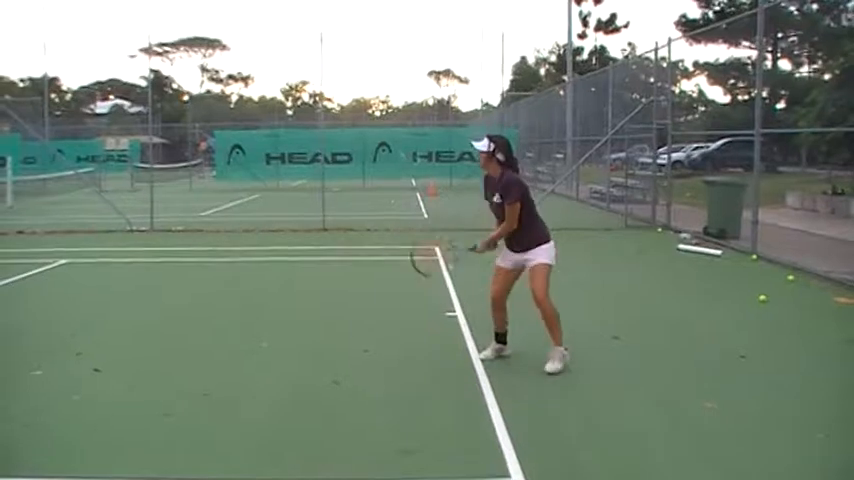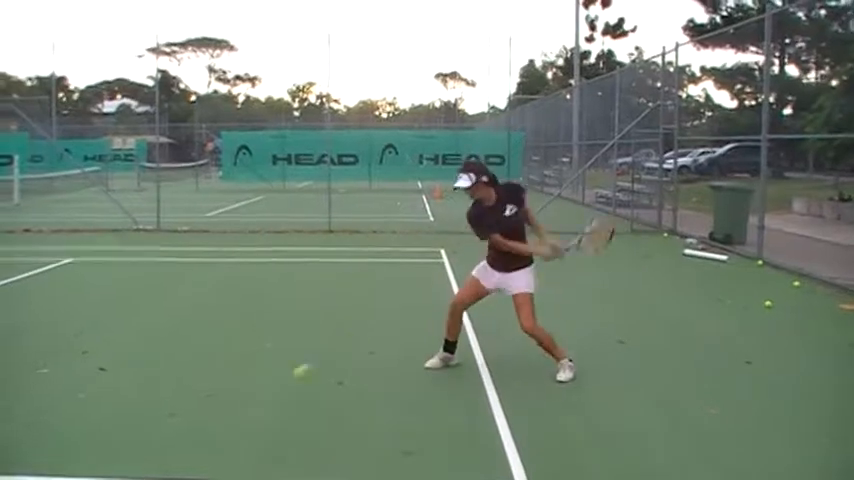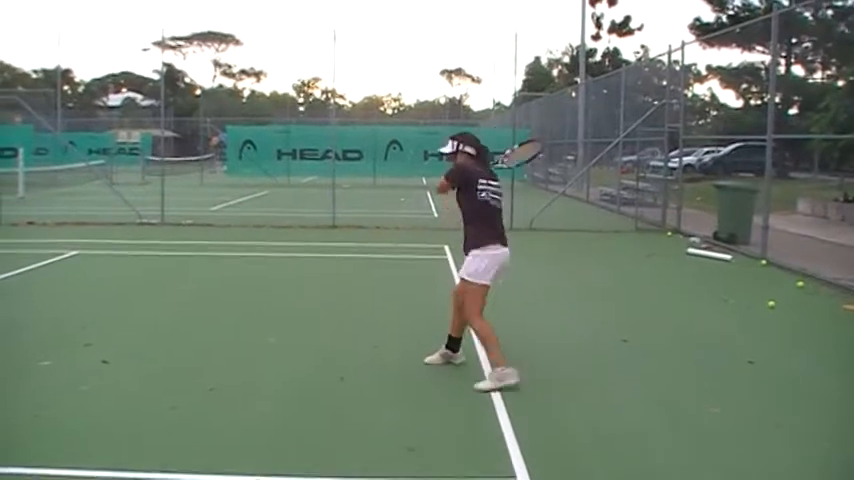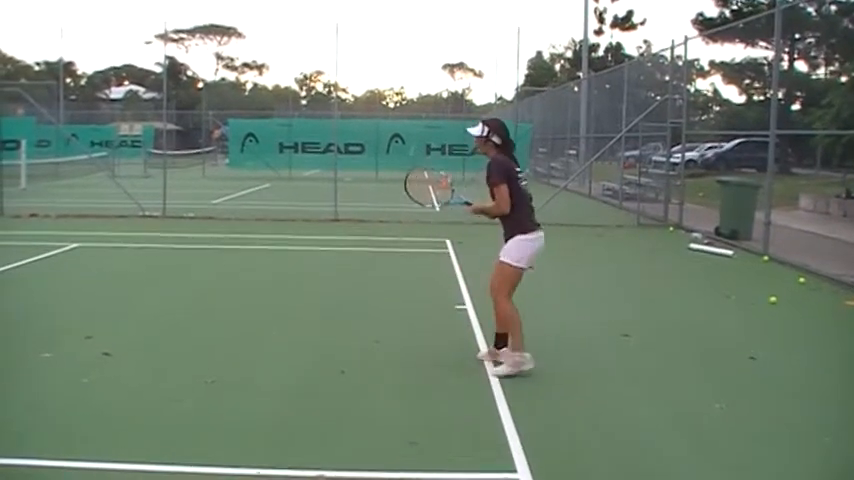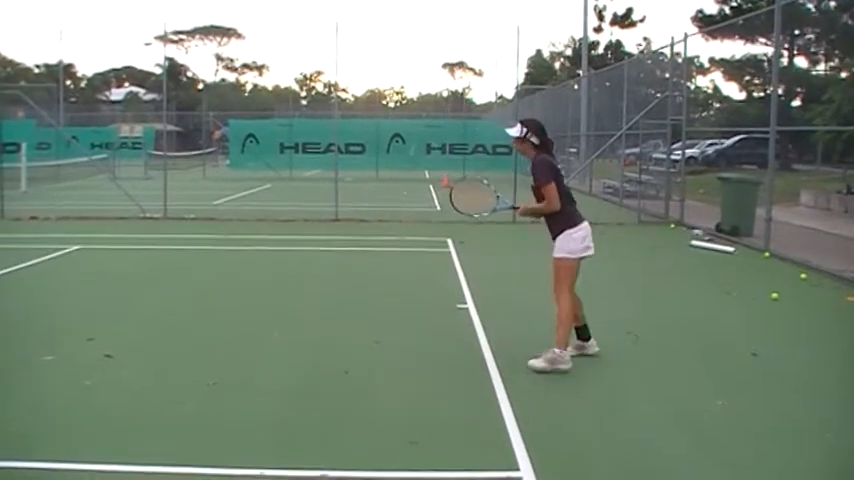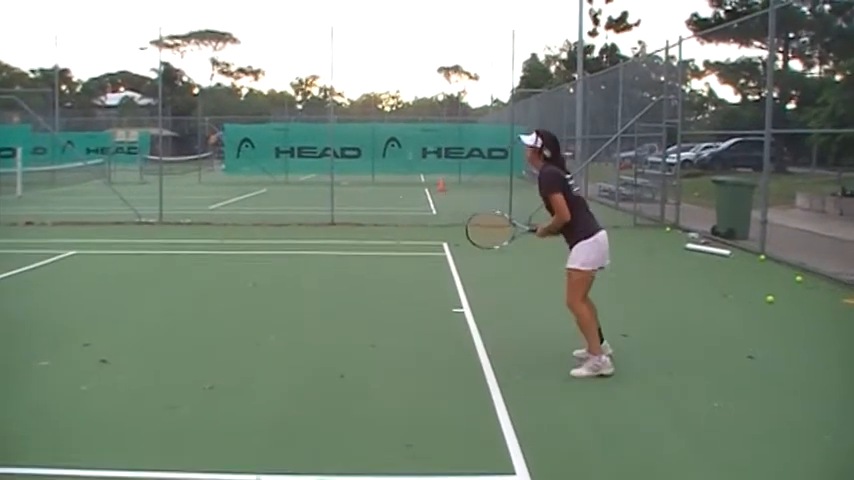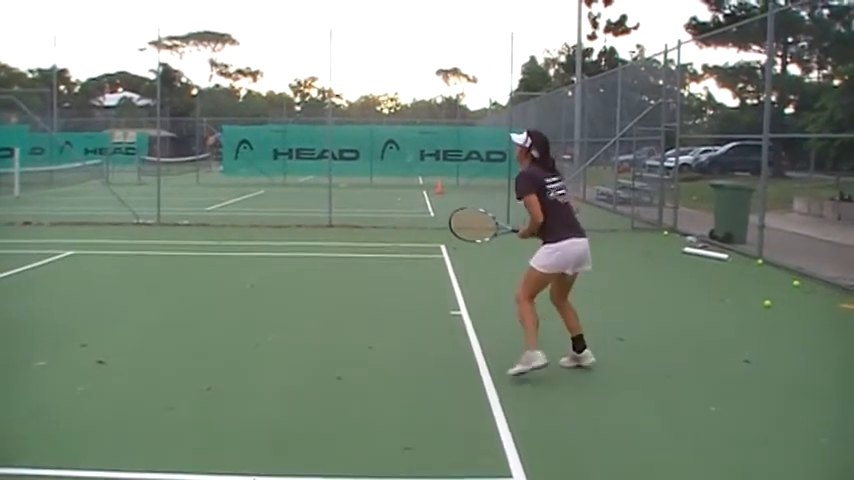
dt=0.5s
person 1, frame 1
left shoulder: (511, 182)
right shoulder: (489, 181)
left elbow: (511, 224)
left wrist: (489, 240)
right wrist: (495, 239)
left hip: (538, 246)
right hip: (510, 249)
left knee: (540, 296)
right knee: (496, 297)
left ankle: (559, 351)
right ankle: (501, 344)
person 1, frame 2
left shoulder: (513, 191)
right shoulder: (475, 214)
left elbow: (528, 216)
right elbow: (502, 243)
left wrist: (544, 240)
right wrist: (536, 250)
left hip: (520, 270)
right hip: (492, 268)
left knee: (529, 325)
right knee: (456, 305)
left ankle: (564, 361)
right ankle: (447, 354)
person 1, frame 3
left shoulder: (463, 171)
right shoulder: (491, 176)
left elbow: (440, 188)
left hip: (484, 251)
right hip: (498, 250)
left knee: (473, 315)
right knee: (460, 297)
left ankle: (503, 371)
right ankle: (451, 351)
person 1, frame 4
left shoulder: (496, 164)
right shoulder: (509, 162)
left elbow: (503, 208)
left wrist: (480, 209)
right wrist: (486, 209)
left hip: (523, 237)
right hip: (527, 234)
left knee: (501, 296)
right knee: (497, 290)
left ankle: (519, 355)
right ankle: (501, 347)
person 1, frame 5
left shoulder: (540, 163)
right shoulder: (543, 161)
left elbow: (554, 205)
left wrist: (528, 209)
right wrist: (533, 210)
left hip: (570, 233)
right hip: (571, 230)
left knee: (561, 293)
right knee: (566, 290)
left ankle: (558, 353)
right ankle: (585, 341)
person 1, frame 6
left shoulder: (547, 175)
right shoulder: (557, 172)
left elbow: (564, 217)
left wrist: (546, 230)
right wrist: (551, 229)
left hip: (586, 242)
right hip: (592, 237)
left knee: (575, 301)
right knee: (579, 297)
left ankle: (599, 360)
right ankle: (599, 344)
person 1, frame 7
left shoulder: (526, 176)
right shoulder: (553, 174)
left elbow: (537, 218)
left wrist: (526, 232)
left hip: (559, 246)
right hip: (580, 242)
left knee: (523, 297)
right knee: (558, 297)
left ankle: (533, 353)
right ankle: (580, 352)
